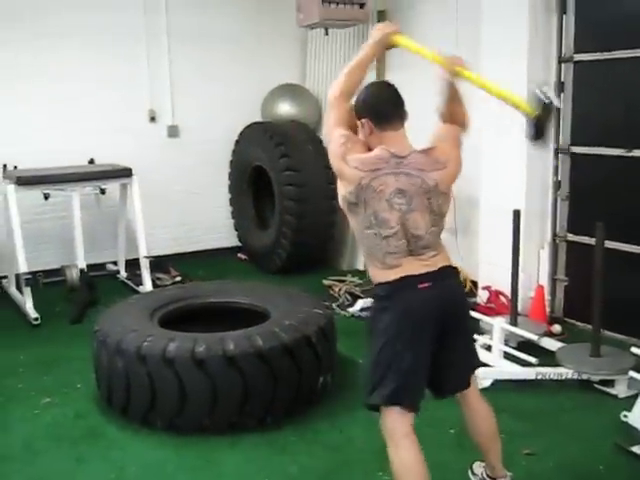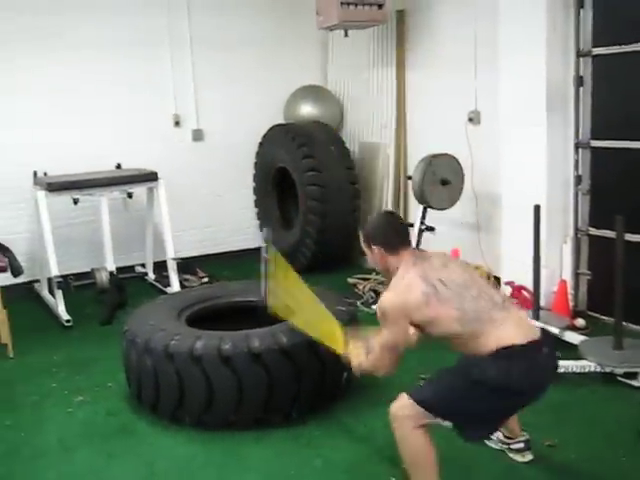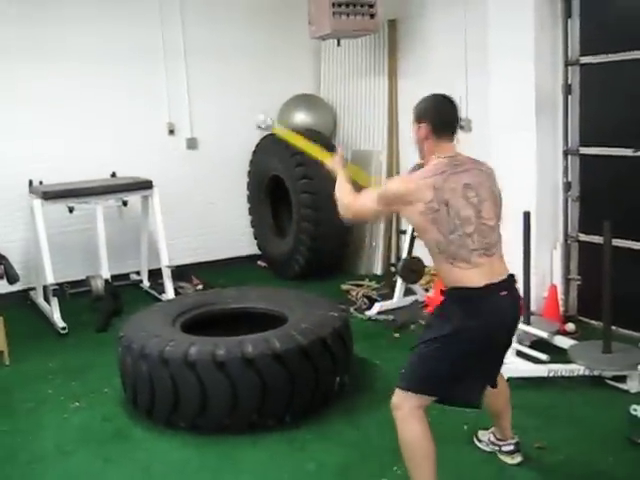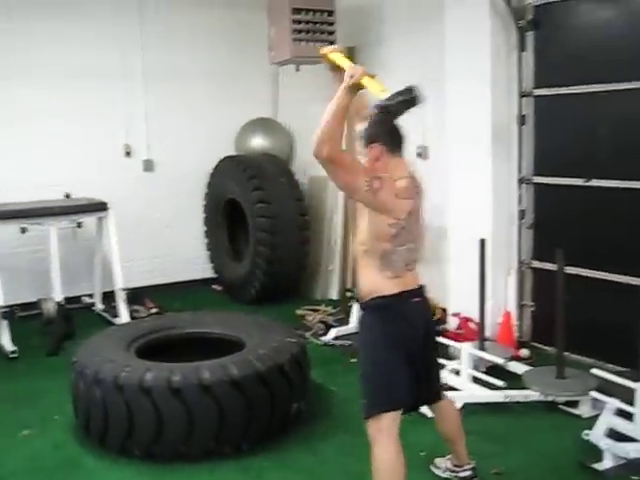
dt=0.4s
person 1, frame 1
left shoulder: (350, 168)
right shoulder: (440, 166)
left elbow: (336, 103)
right elbow: (455, 122)
left wrist: (372, 44)
right wrist: (451, 79)
left hip: (399, 301)
right hip: (446, 287)
left knee: (396, 422)
right knee: (467, 389)
person 1, frame 2
left shoulder: (396, 299)
right shoulder: (443, 262)
left elbow: (383, 366)
left wrist: (359, 359)
right wrist: (390, 338)
left hip: (512, 367)
right hip: (541, 353)
left knee: (404, 414)
right ankle: (516, 439)
person 1, frame 3
left shoulder: (409, 187)
right shoulder: (483, 172)
left elbow: (349, 208)
left wrist: (339, 171)
left hip: (470, 306)
right hip: (507, 296)
left knee: (405, 404)
right knee: (487, 369)
right ankle: (505, 441)
person 1, frame 4
left shoulder: (387, 195)
right shoulder: (405, 179)
left elbow: (325, 151)
right elbow: (380, 129)
left wrist: (345, 87)
right wrist: (351, 87)
left hip: (385, 315)
right hip: (415, 305)
left knee: (383, 427)
right knee: (434, 395)
